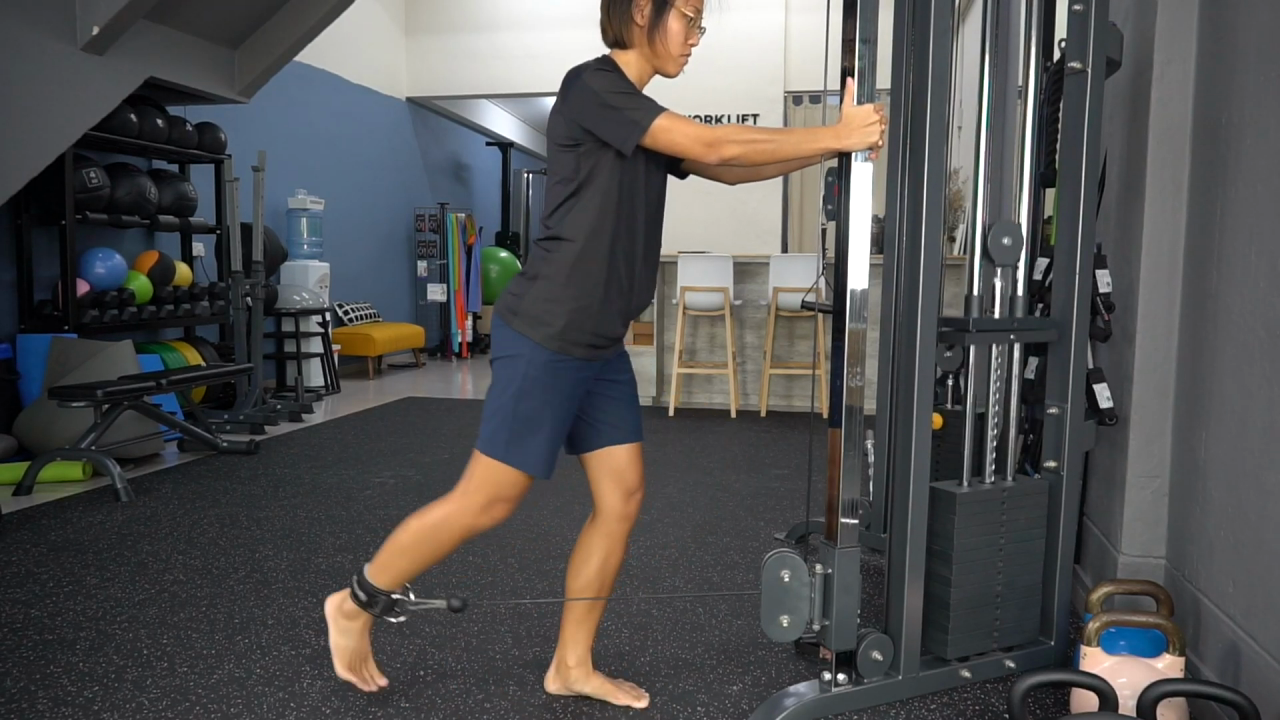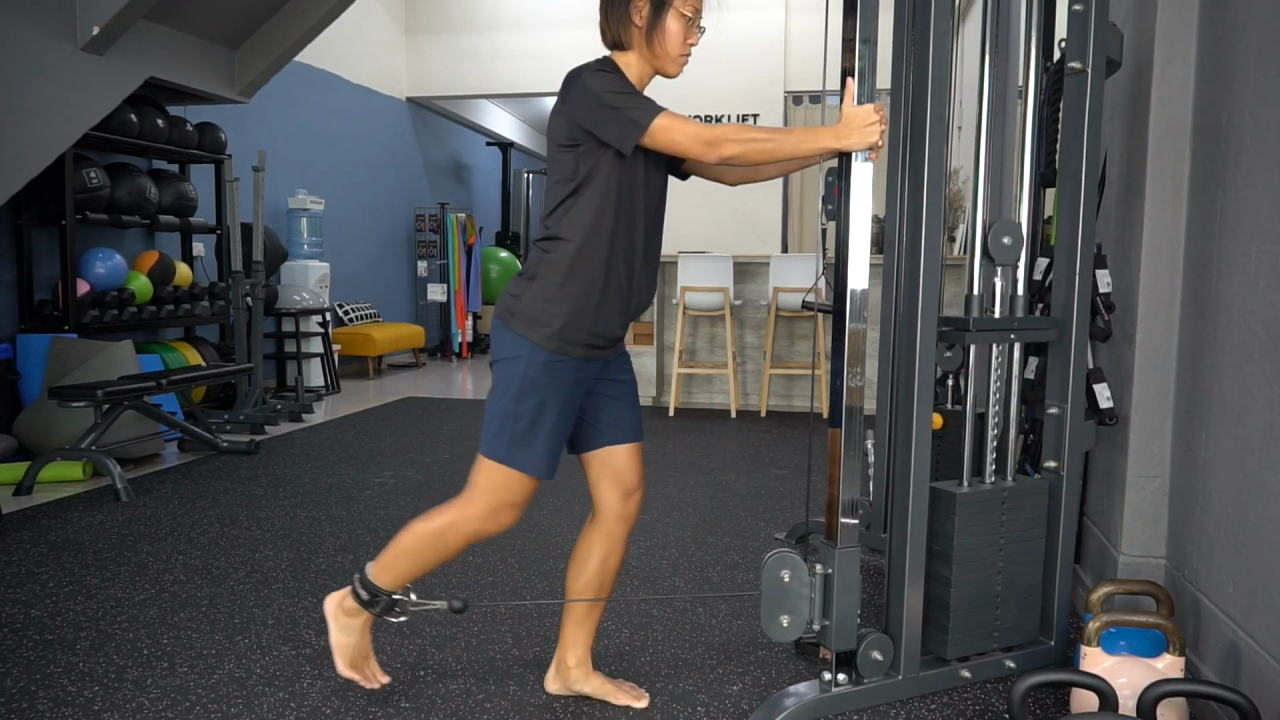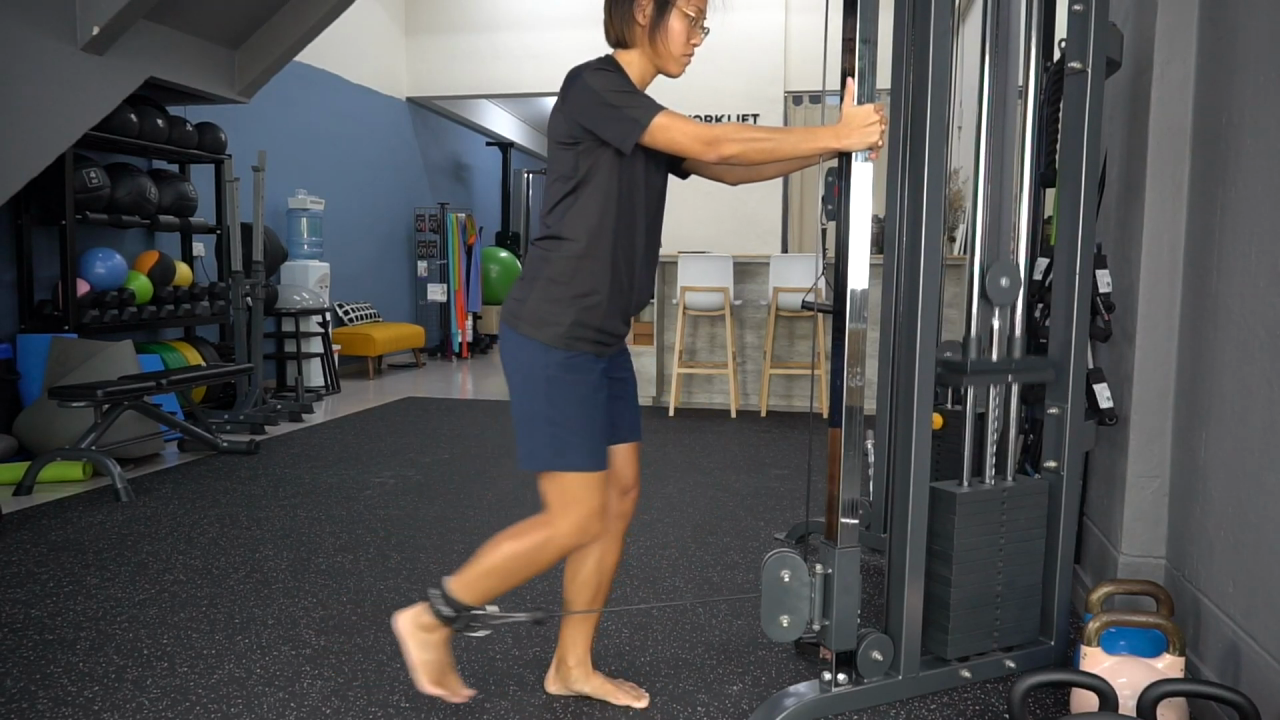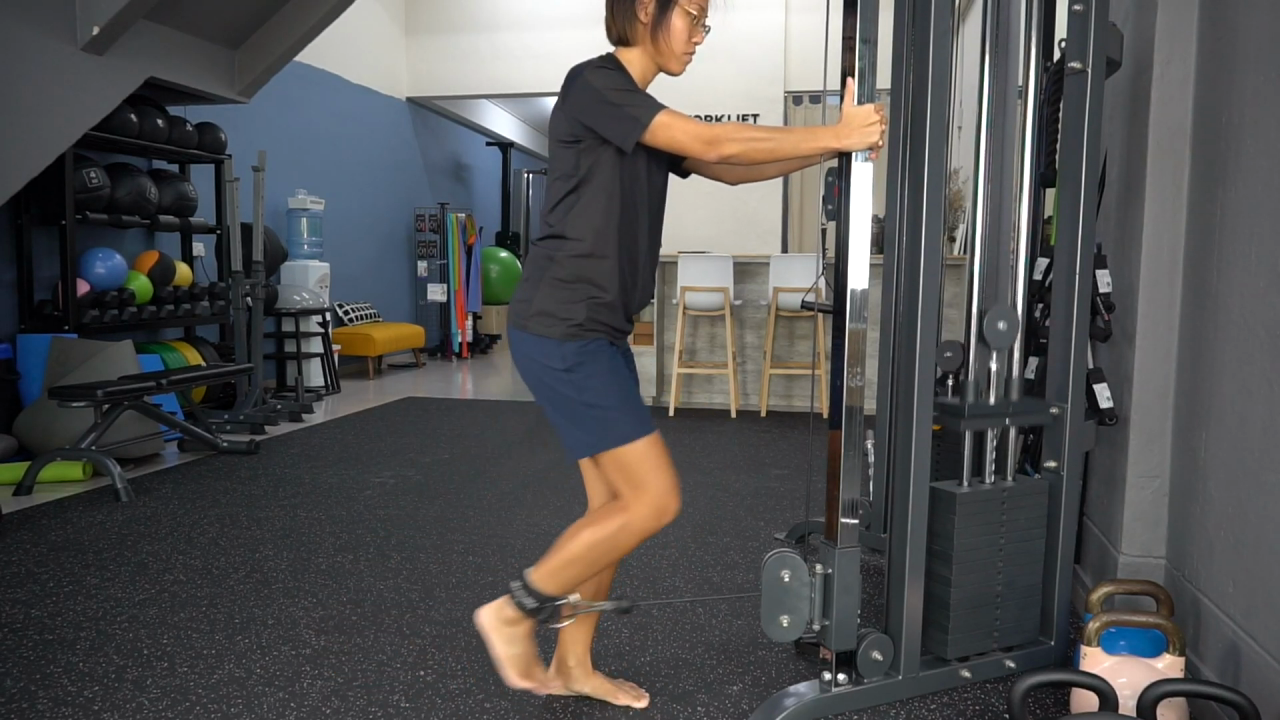
dt=0.3s
person 1, frame 1
left shoulder: (642, 115)
right shoulder: (591, 87)
left elbow: (724, 170)
right elbow: (712, 146)
left wrist: (831, 144)
right wrist: (832, 136)
left hip: (598, 343)
right hip: (546, 335)
left knee: (622, 498)
right knee: (485, 502)
left ankle: (572, 665)
right ankle: (354, 607)
person 1, frame 2
left shoulder: (642, 119)
right shoulder: (591, 88)
left elbow: (726, 170)
right elbow: (711, 146)
left wrist: (830, 144)
right wrist: (833, 136)
left hip: (599, 343)
right hip: (544, 336)
left knee: (621, 498)
right knee: (492, 507)
left ankle: (573, 665)
right ankle: (357, 603)
person 1, frame 3
left shoulder: (642, 118)
right shoulder: (592, 86)
left elbow: (726, 169)
right elbow: (713, 145)
left wrist: (832, 143)
right wrist: (835, 136)
left hip: (599, 337)
right hip: (553, 336)
left knee: (616, 498)
right knee: (575, 521)
left ankle: (572, 665)
right ankle: (432, 618)
person 1, frame 4
left shoulder: (644, 116)
right shoulder: (593, 84)
left elbow: (726, 168)
right elbow: (713, 145)
left wrist: (829, 144)
right wrist: (832, 136)
left hip: (596, 332)
right hip: (561, 330)
left knee: (616, 501)
right knee: (651, 500)
left ankle: (572, 666)
right ankle: (514, 611)
